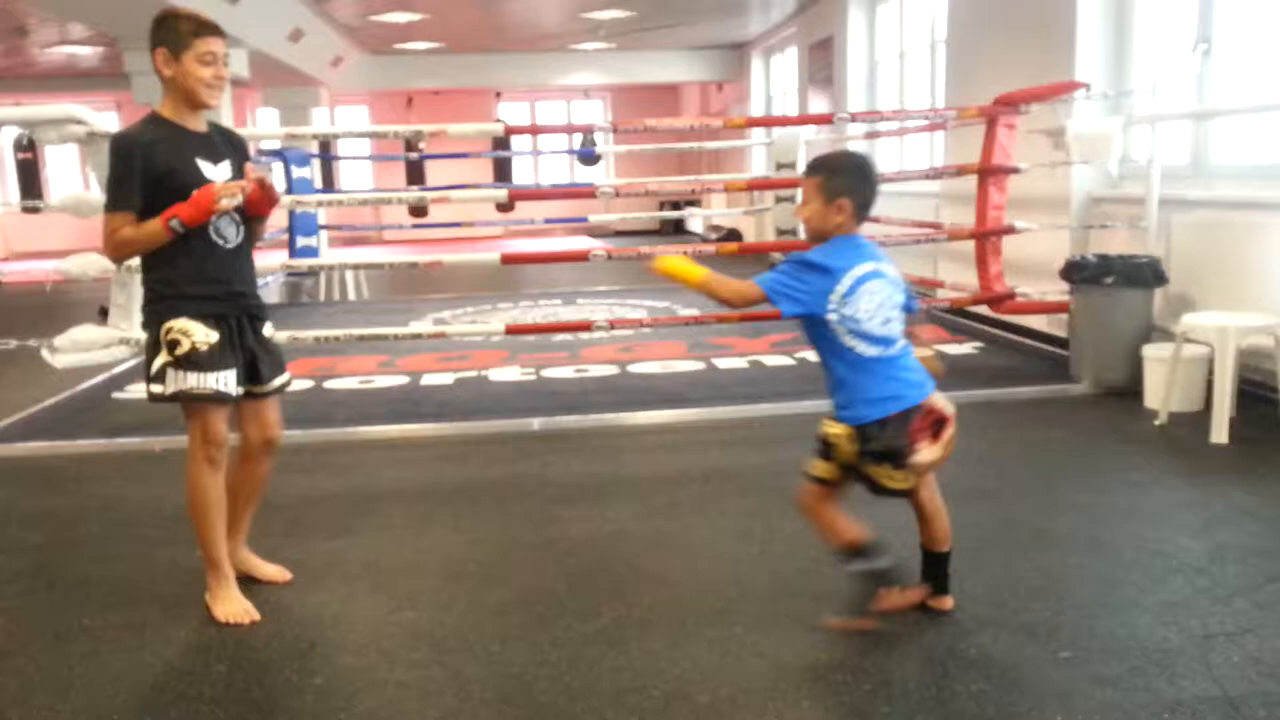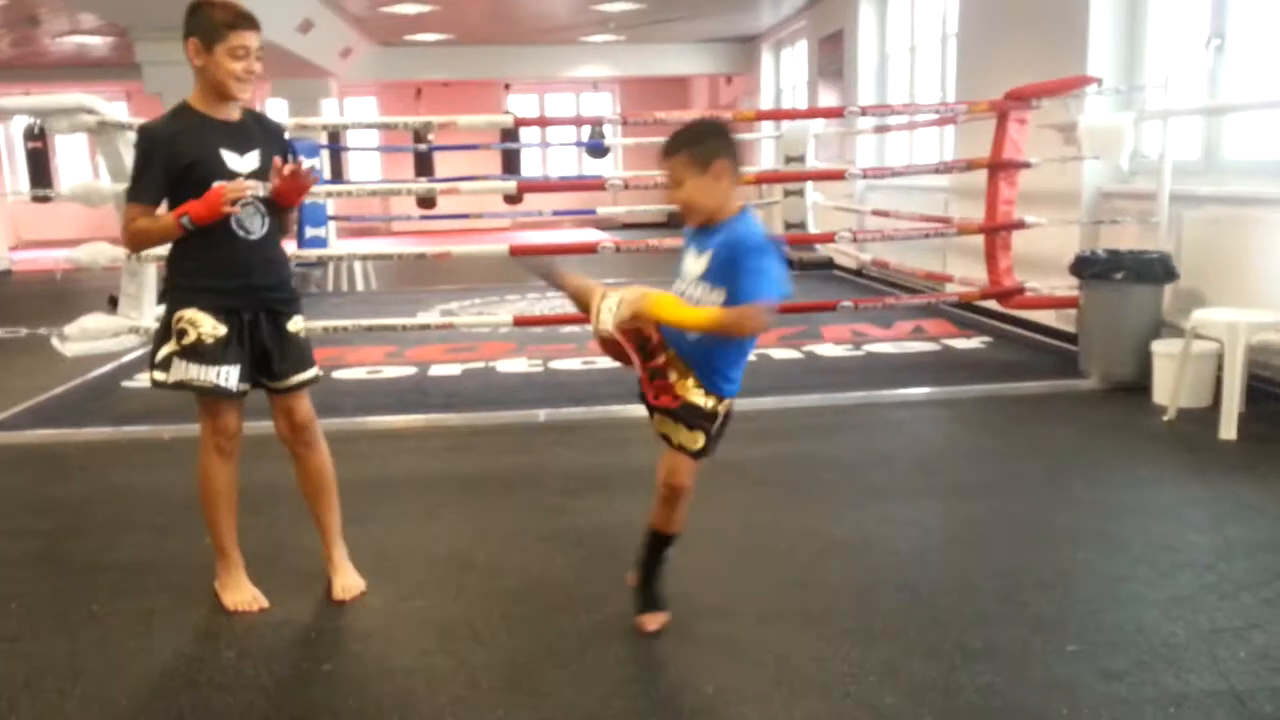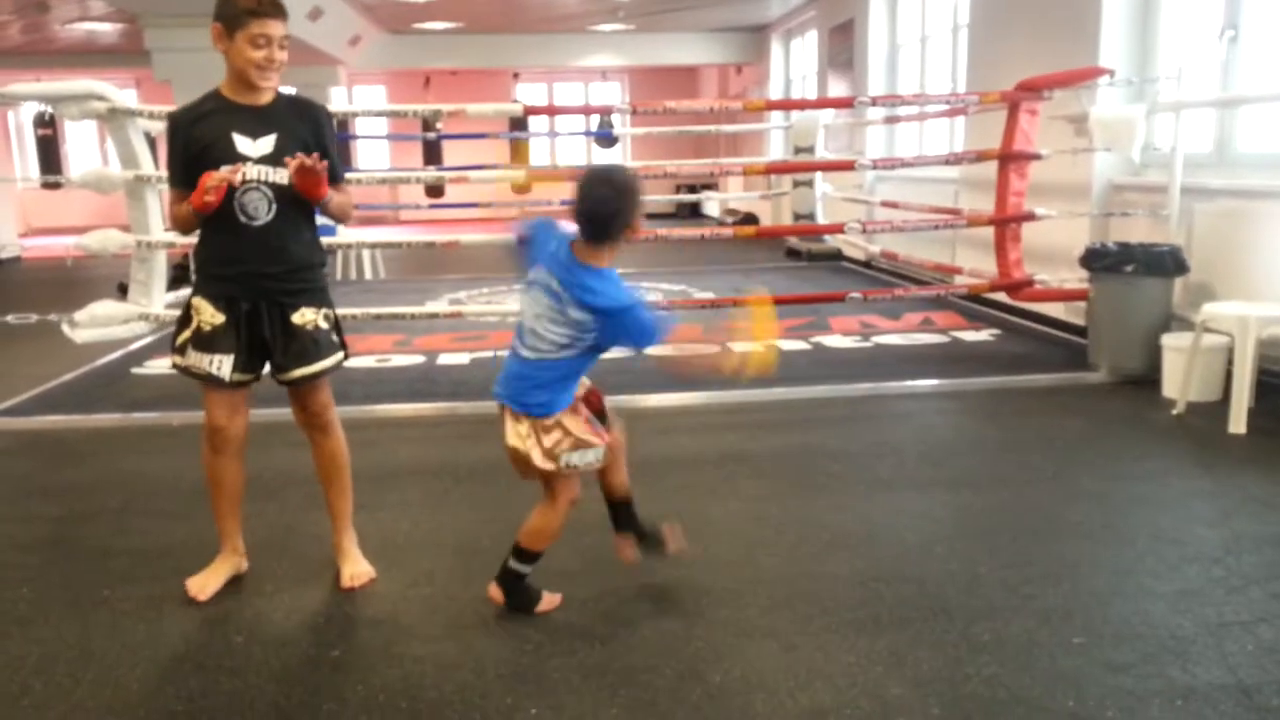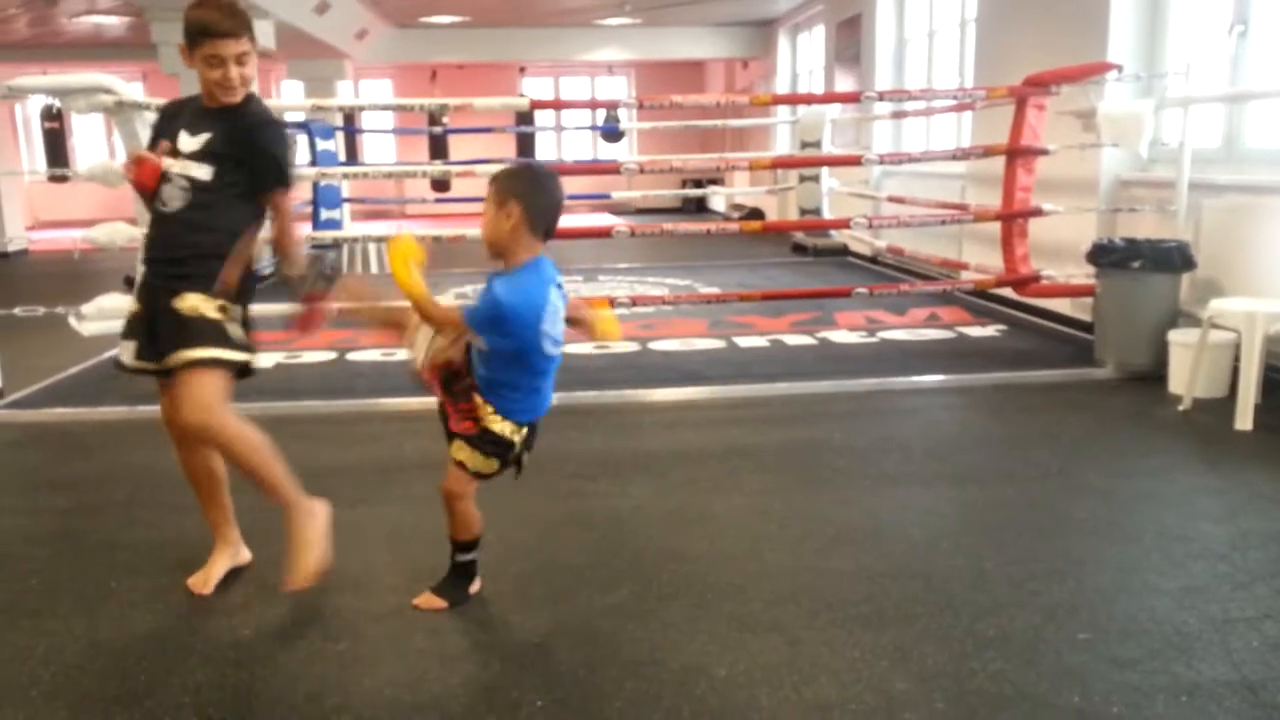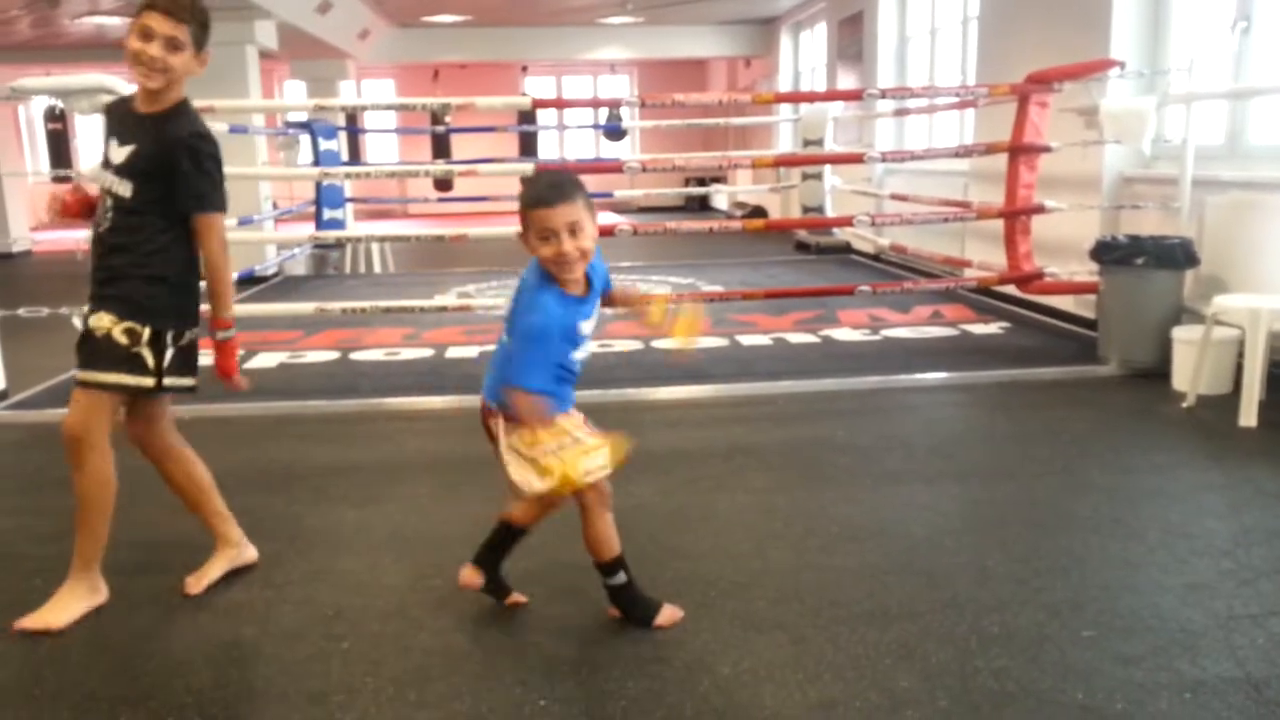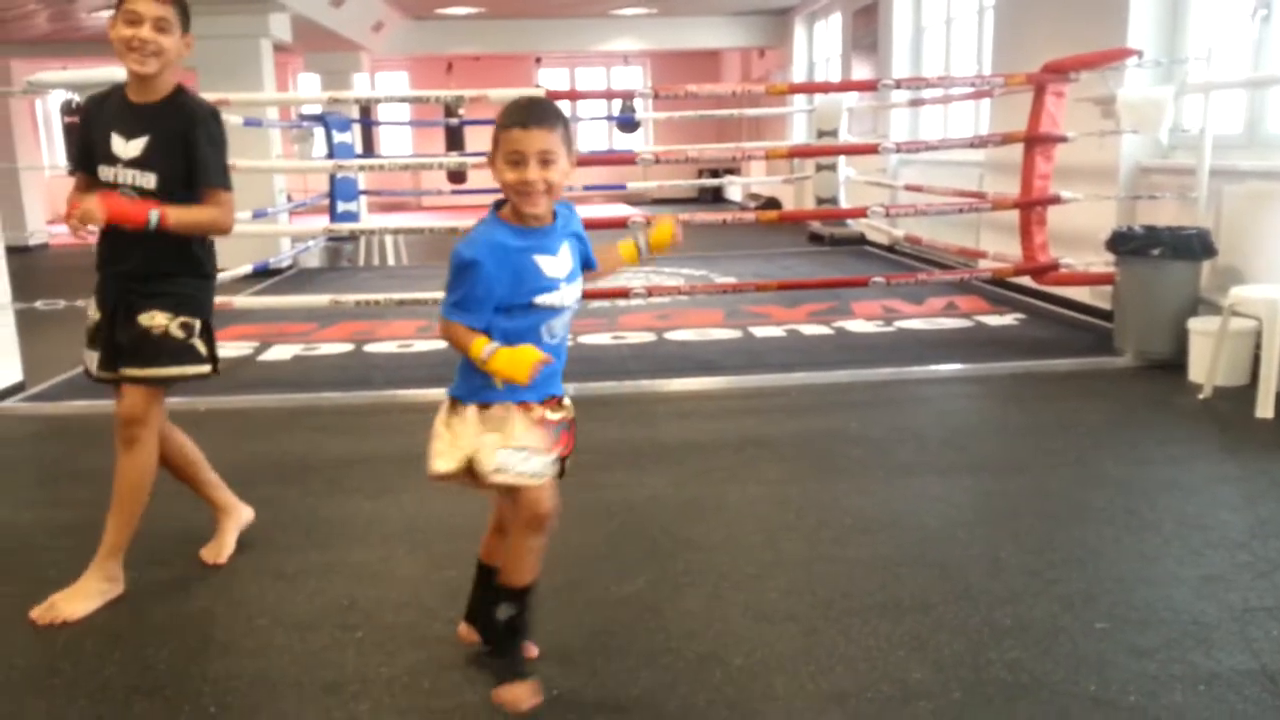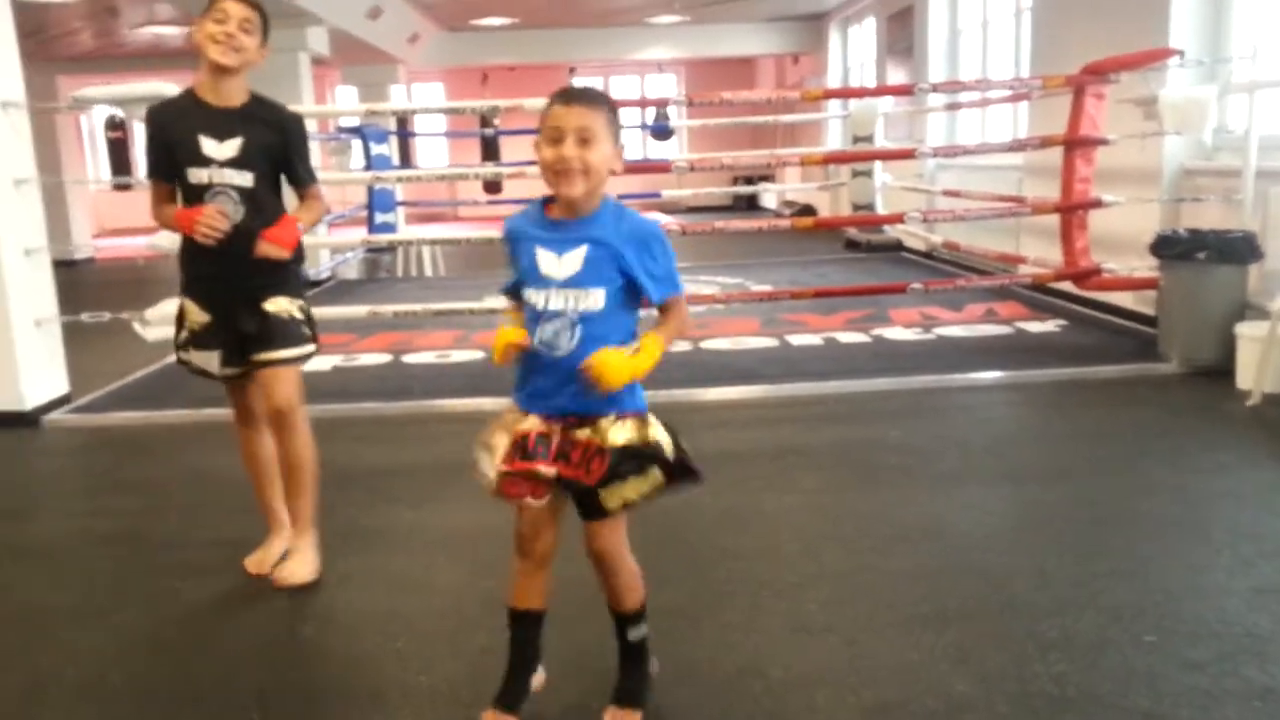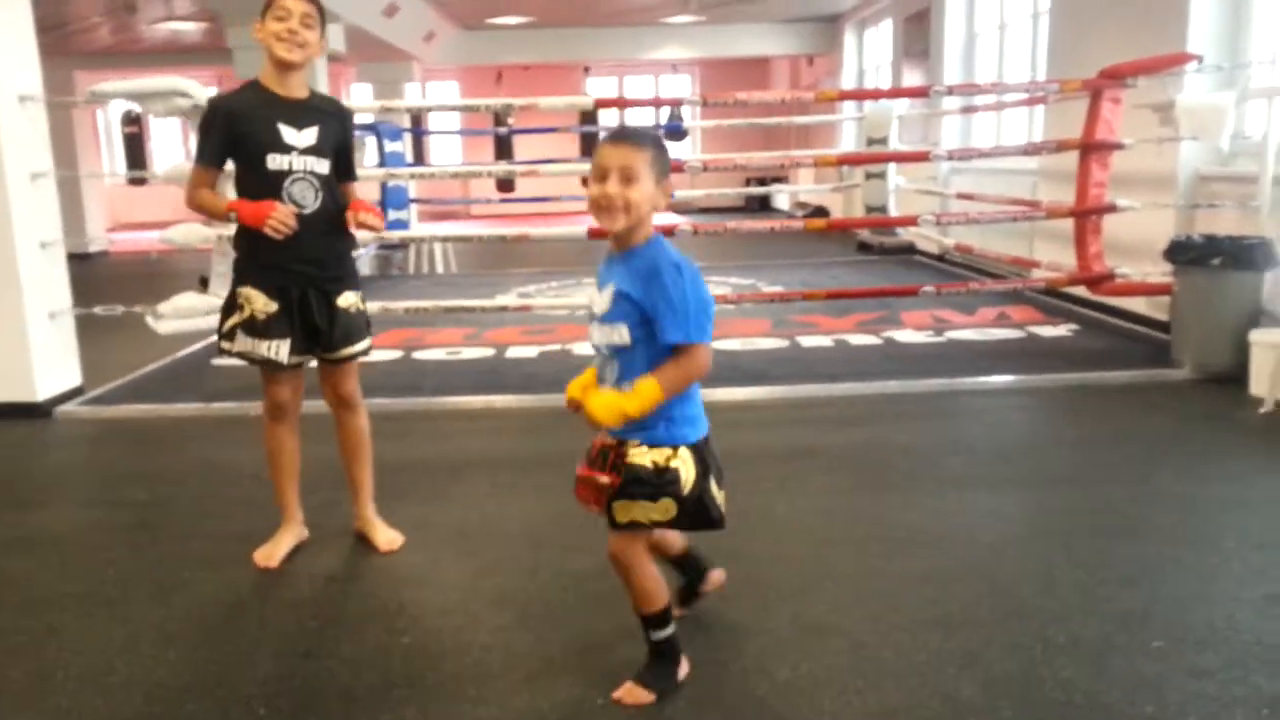
dt=0.4s
person 1, frame 1
left shoulder: (231, 143)
right shoulder: (137, 143)
right elbow: (117, 244)
left wrist: (260, 209)
right wrist: (189, 211)
left hip: (244, 306)
right hip: (184, 312)
left knee: (264, 434)
right knee: (210, 439)
left ankle: (234, 542)
right ankle: (218, 579)
person 1, frame 2
left shoulder: (269, 133)
right shoulder: (164, 135)
right elbow: (133, 234)
left wrist: (291, 199)
right wrist: (196, 212)
left hip: (274, 300)
right hip: (207, 305)
left knee: (300, 425)
right knee: (221, 430)
left ankle: (336, 553)
right ankle: (228, 567)
person 1, frame 3
left shoulder: (310, 118)
right shoulder: (190, 122)
left elbow: (345, 208)
right elbow: (178, 218)
left wrist: (319, 191)
right wrist: (202, 201)
left hip: (297, 289)
right hip: (221, 293)
left knee: (318, 414)
right knee: (223, 427)
left ankle: (346, 541)
right ankle: (230, 550)
person 1, frame 4
left shoulder: (258, 126)
right shoulder: (173, 115)
left elbow: (284, 221)
left wrist: (252, 286)
right wrist: (145, 183)
left hip: (214, 283)
right hip: (160, 279)
left knee: (204, 414)
right knee: (180, 418)
left ankle: (302, 511)
right ankle: (228, 544)
person 1, frame 5
left shoulder: (186, 138)
right shoulder: (120, 114)
left elbow: (212, 242)
left wrist: (225, 336)
right wrist: (81, 203)
left hip: (150, 300)
right hip: (115, 297)
left knee: (85, 428)
right knee: (151, 431)
left ankle: (84, 580)
right ankle: (230, 540)
person 1, frame 6
left shoulder: (195, 117)
right shoulder: (98, 110)
left elbow: (220, 215)
right elbow: (81, 189)
left wrist: (138, 213)
right wrist: (79, 210)
left hip: (174, 286)
right hip: (116, 284)
left knee: (135, 420)
right knee: (149, 418)
left ankle: (103, 573)
right ankle: (230, 509)
person 1, frame 7
left shoulder: (278, 123)
right shoulder: (168, 118)
left elbow: (313, 202)
right elbow: (161, 205)
left wrist: (289, 231)
right wrist: (186, 219)
left hip: (271, 282)
right hip: (209, 288)
left knee: (283, 405)
right knee: (246, 409)
left ankle: (304, 535)
right ankle: (278, 527)
person 1, frame 8
left shoulder: (336, 116)
right shoulder: (232, 108)
right elbow: (197, 195)
left wrist: (362, 211)
right wrist: (249, 211)
left hip: (332, 274)
right hip: (266, 278)
left knee: (346, 395)
right knee: (280, 402)
left ankle: (367, 512)
right ankle: (291, 522)
person 2, frame 1
left shoulder: (814, 266)
right shoulder: (881, 263)
left elbow: (741, 294)
left wrist: (684, 270)
left hip: (870, 416)
right hip: (919, 399)
left knee: (815, 498)
right knee: (920, 486)
left ankle: (883, 581)
right ankle: (936, 588)
person 2, frame 2
left shoulder: (752, 245)
right shoulder: (705, 230)
left elbow: (756, 318)
left wrist: (683, 313)
right wrist: (662, 306)
left hip: (703, 383)
right hip: (666, 340)
left knee: (677, 481)
right knee: (603, 307)
left ankle: (648, 579)
person 2, frame 3
left shoulder: (545, 238)
right shoulder: (614, 299)
right elbow: (679, 357)
right wrist: (745, 359)
left hip: (520, 388)
right hip: (546, 405)
left knee: (610, 446)
right knee: (562, 494)
left ankle: (632, 531)
right ankle: (511, 586)
person 2, frame 4
left shoulder: (509, 293)
right shoulder: (540, 271)
left elbow: (447, 325)
right elbow: (587, 317)
left wrist: (410, 282)
right wrist: (591, 319)
left hip: (506, 410)
left knee: (457, 489)
left ankle: (463, 578)
person 2, frame 5
left shoulder: (584, 267)
right shoulder: (541, 317)
left elbow: (608, 292)
right elbow: (521, 399)
left wrist: (655, 313)
left hip: (550, 404)
right hip: (527, 412)
left knee: (547, 493)
right knee: (595, 494)
left ankle: (483, 565)
right ankle: (626, 598)
person 2, frame 6
left shoulder: (566, 221)
right shoulder: (482, 252)
right elbow: (456, 326)
left wrist: (643, 245)
right wrist: (496, 357)
left hip: (545, 398)
right hip: (498, 403)
left knee: (517, 514)
right knee: (528, 510)
left ankle: (483, 618)
right ankle: (508, 648)
person 2, frame 7
left shoulder: (631, 232)
right shoulder: (522, 229)
left elbow: (675, 309)
left wrist: (634, 359)
right wrist: (507, 338)
left hip: (612, 419)
right hip: (538, 413)
left knee: (606, 542)
right knee: (532, 540)
left ankle: (636, 666)
person 2, frame 8
left shoulder: (665, 269)
right shoulder: (611, 264)
left elbow: (696, 359)
left wrist: (626, 404)
right wrist: (588, 384)
left hip: (664, 436)
right hip: (626, 433)
left knee: (625, 547)
right knee: (637, 528)
left ankle: (667, 659)
right ankle: (698, 573)
